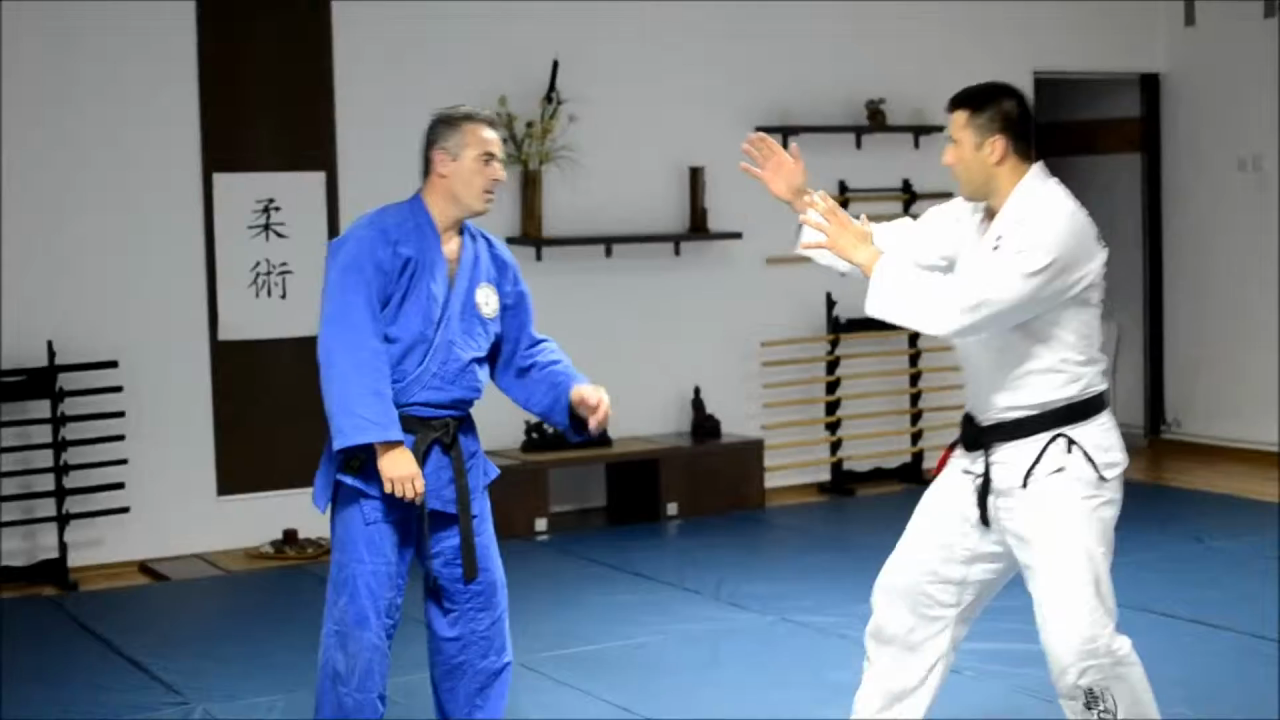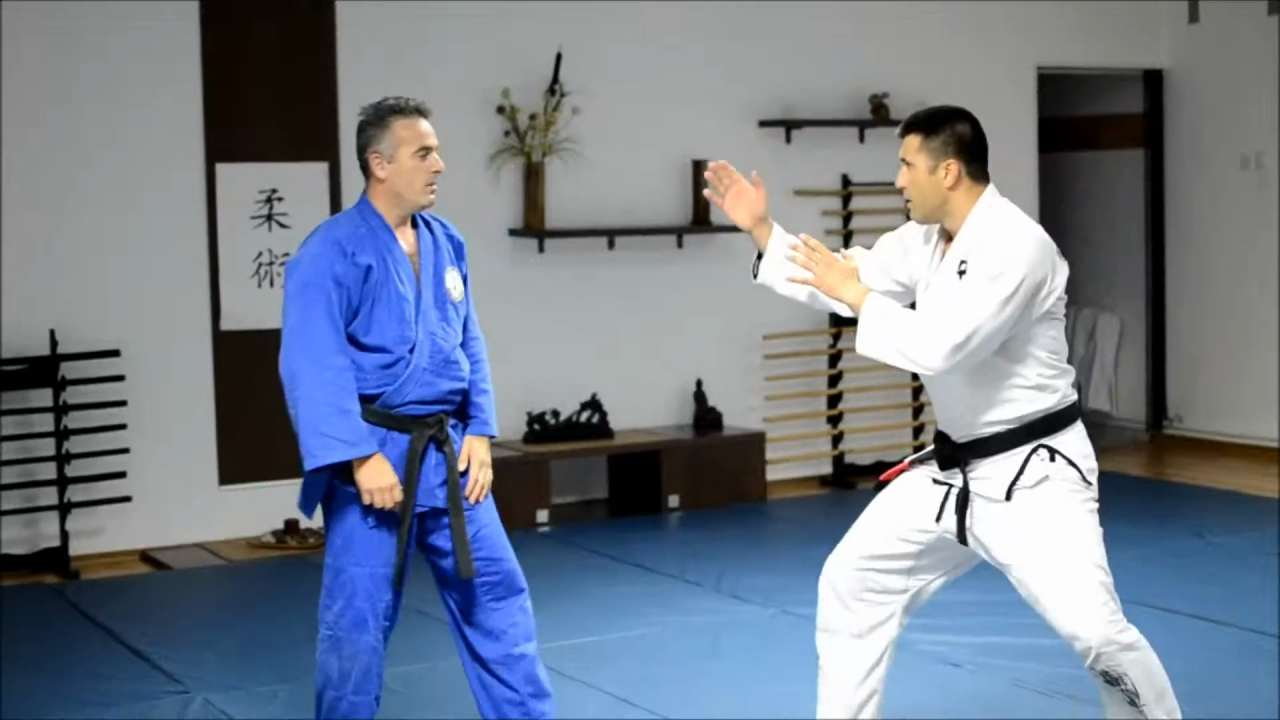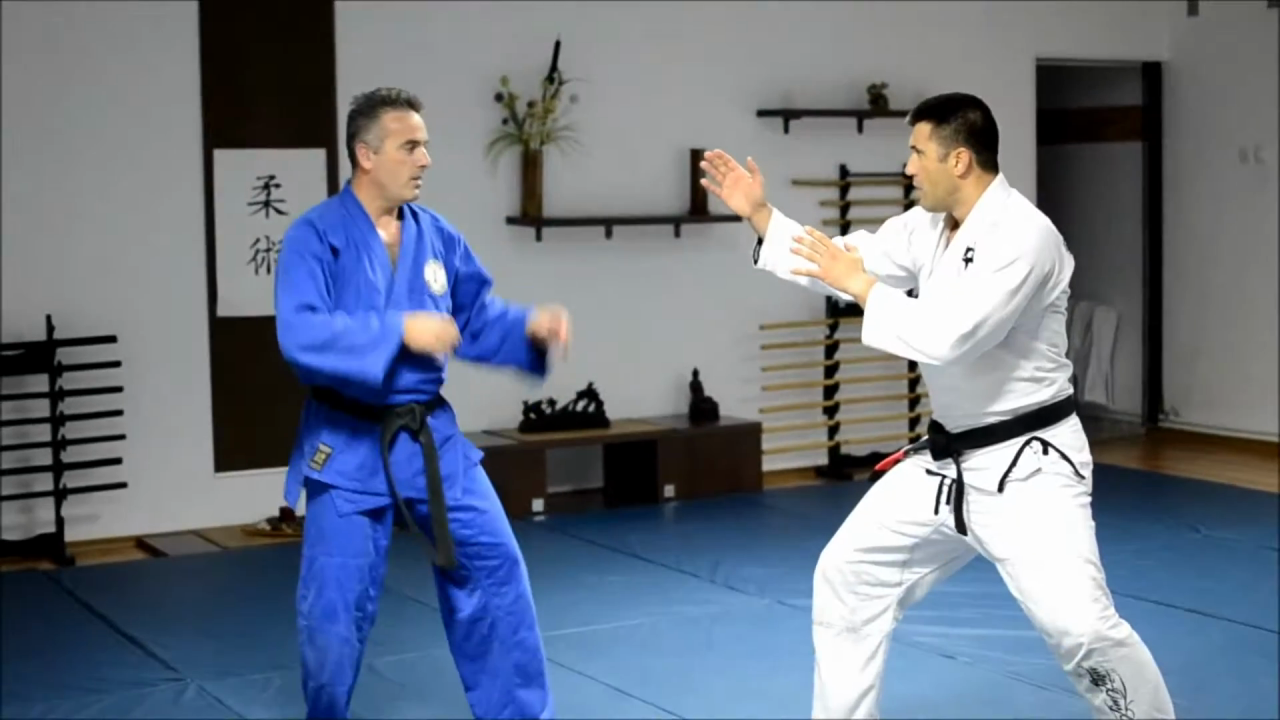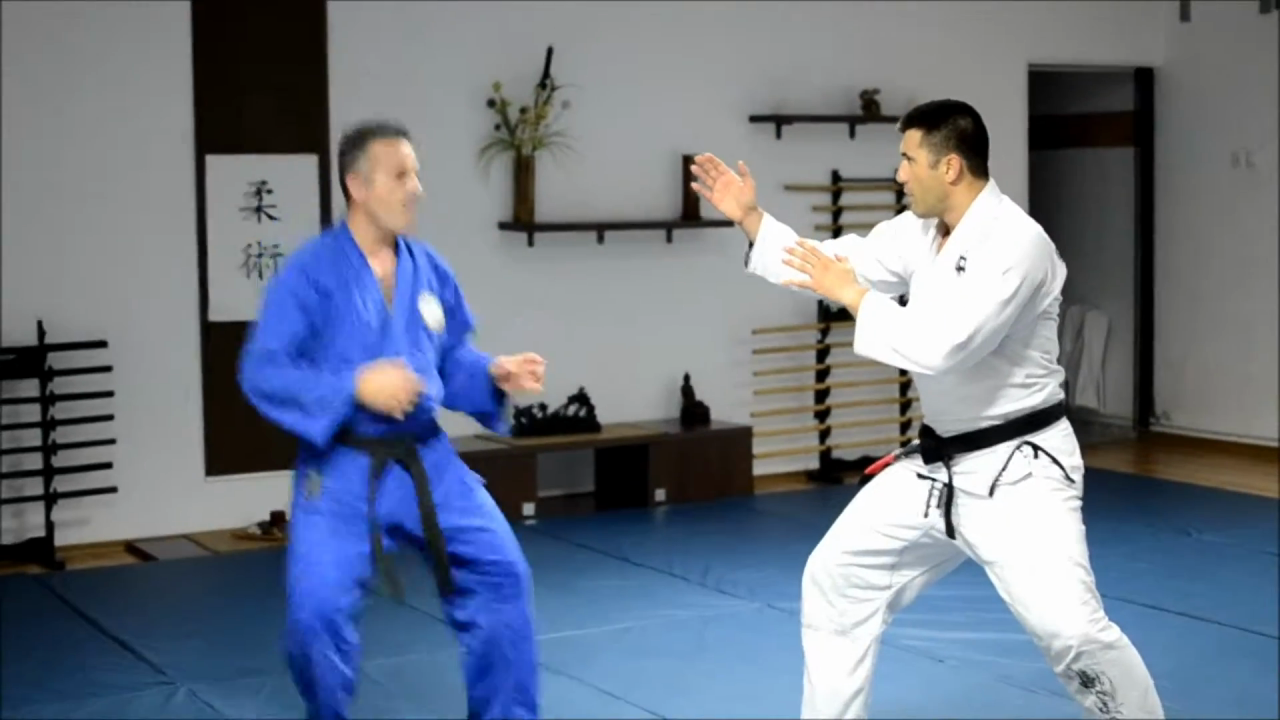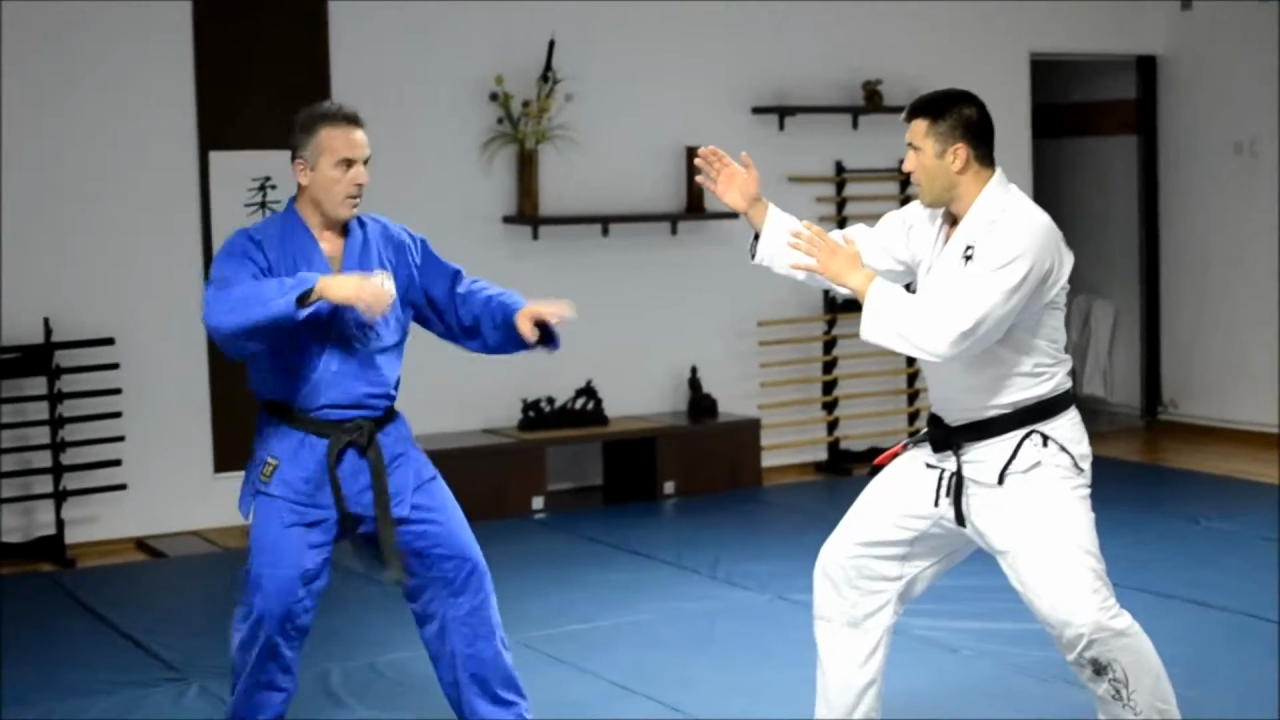
dt=0.4s
person 1, frame 1
left shoulder: (1055, 225)
right shoulder: (975, 215)
left elbow: (956, 309)
right elbow: (898, 245)
left wrist: (865, 256)
right wrist: (804, 200)
left hip: (1060, 459)
right hip: (988, 455)
left knee: (1079, 641)
right knee: (910, 597)
person 1, frame 2
left shoulder: (1016, 245)
right shoulder: (924, 239)
left elbow: (939, 347)
right elbow: (840, 280)
left wrist: (856, 295)
right wrist: (761, 227)
left hip: (1035, 470)
right hip: (953, 467)
left knee: (1093, 629)
right knee: (851, 583)
person 1, frame 3
left shoulder: (1023, 235)
right shoulder: (929, 226)
left elbow: (948, 336)
right elbow: (839, 260)
left wrist: (860, 285)
right wrist: (759, 214)
left hip: (1027, 464)
right hip: (946, 459)
left knee: (1081, 625)
right knee: (847, 576)
person 1, frame 4
left shoulder: (1015, 243)
right shoulder: (920, 230)
left elbow: (942, 346)
right elbow: (835, 264)
left wrist: (853, 295)
right wrist: (751, 218)
left hip: (1018, 467)
right hip: (938, 461)
left knee: (1071, 628)
right knee: (836, 578)
person 1, frame 5
left shoulder: (1023, 230)
right shoulder: (926, 220)
left elbow: (946, 333)
right elbow: (839, 253)
left wrist: (859, 280)
right wrist: (754, 209)
left hip: (1026, 456)
right hip: (945, 452)
left knee: (1082, 615)
right knee: (848, 571)
person 2, frame 1
left shoulder: (493, 261)
right shoulder: (374, 241)
left elbow: (520, 355)
right elbow: (347, 351)
left wrist: (573, 391)
right wrist: (385, 444)
left hip: (454, 451)
right hip: (379, 454)
left knee: (475, 599)
right knee: (363, 617)
person 2, frame 2
left shoulder: (445, 242)
right shoulder: (332, 251)
right elbow: (311, 365)
left wrist: (478, 431)
right wrist: (360, 457)
left hip: (445, 447)
right hip: (374, 452)
left knee: (493, 588)
right knee: (359, 616)
person 2, frame 3
left shoulder: (437, 235)
right shoulder: (315, 235)
left elbow: (477, 318)
right elbow: (301, 334)
left wrist: (529, 329)
right wrist: (400, 333)
left hip: (431, 434)
right hip: (350, 442)
left knee: (492, 568)
right knee: (335, 609)
person 2, frame 4
left shoulder: (429, 270)
right shoulder: (309, 274)
right elbow: (261, 375)
left wrist: (495, 376)
right wrist: (354, 386)
left hip: (426, 462)
right hip: (343, 471)
left knee: (501, 577)
right knee: (317, 615)
person 2, frame 5
left shoulder: (391, 244)
right shoulder: (257, 246)
left elbow: (458, 301)
right elbow: (224, 315)
left wrist: (519, 313)
right wrist: (318, 290)
left hip: (383, 449)
right hip: (298, 456)
left knee: (456, 570)
right knee: (275, 606)
